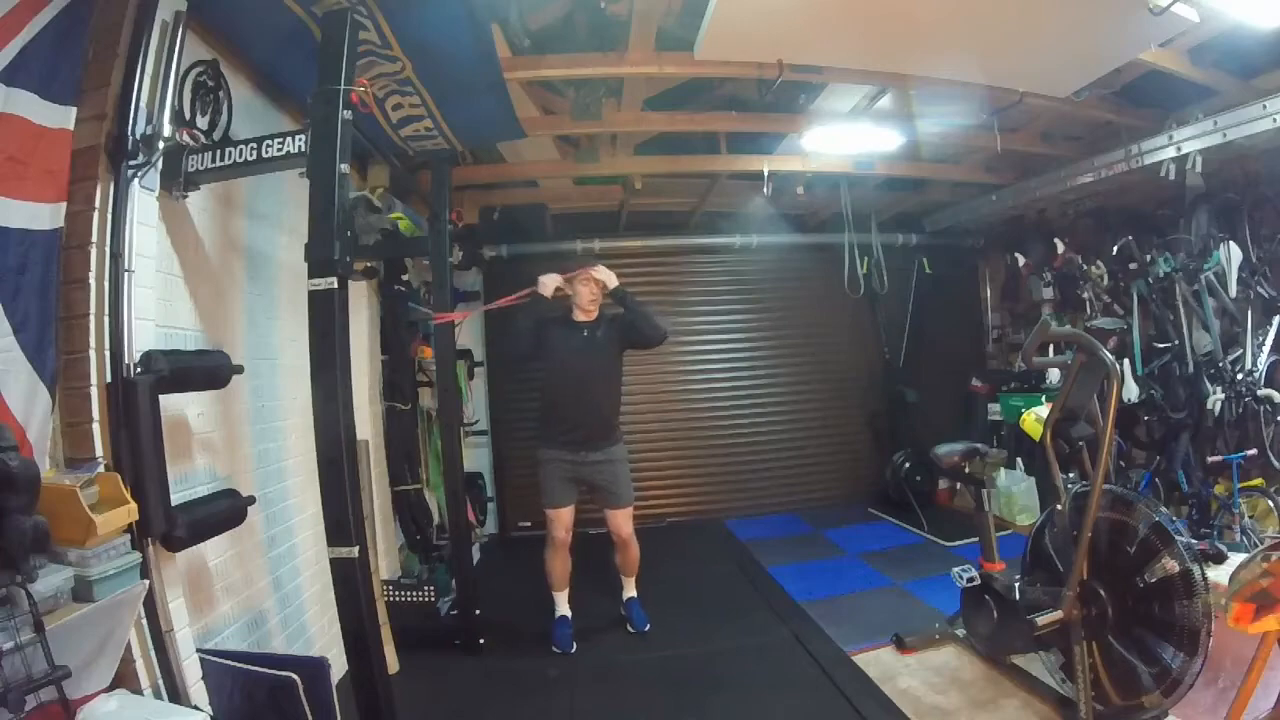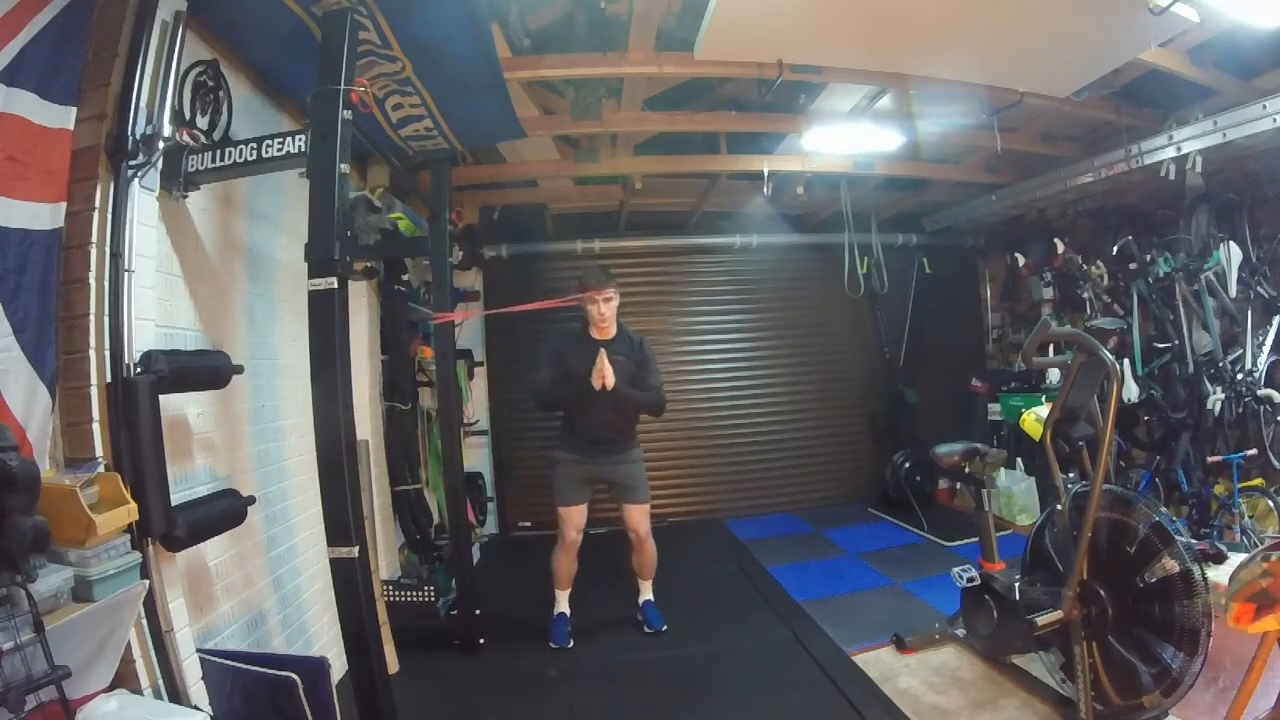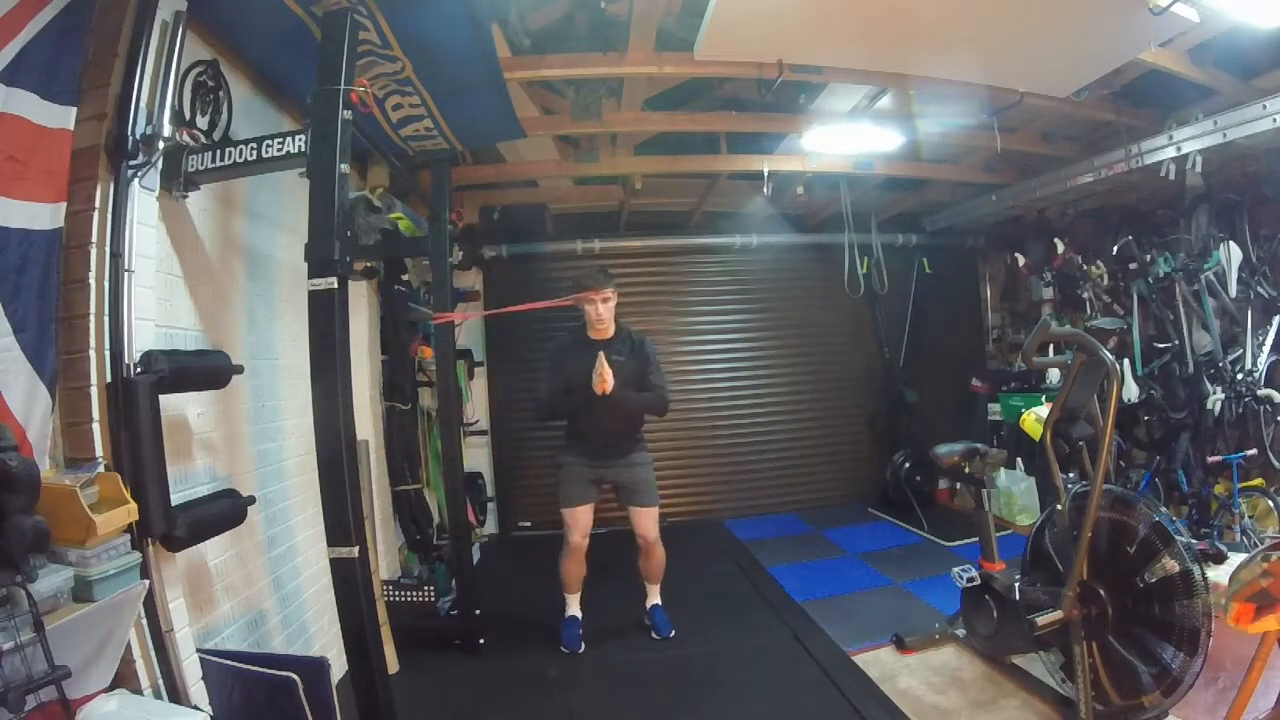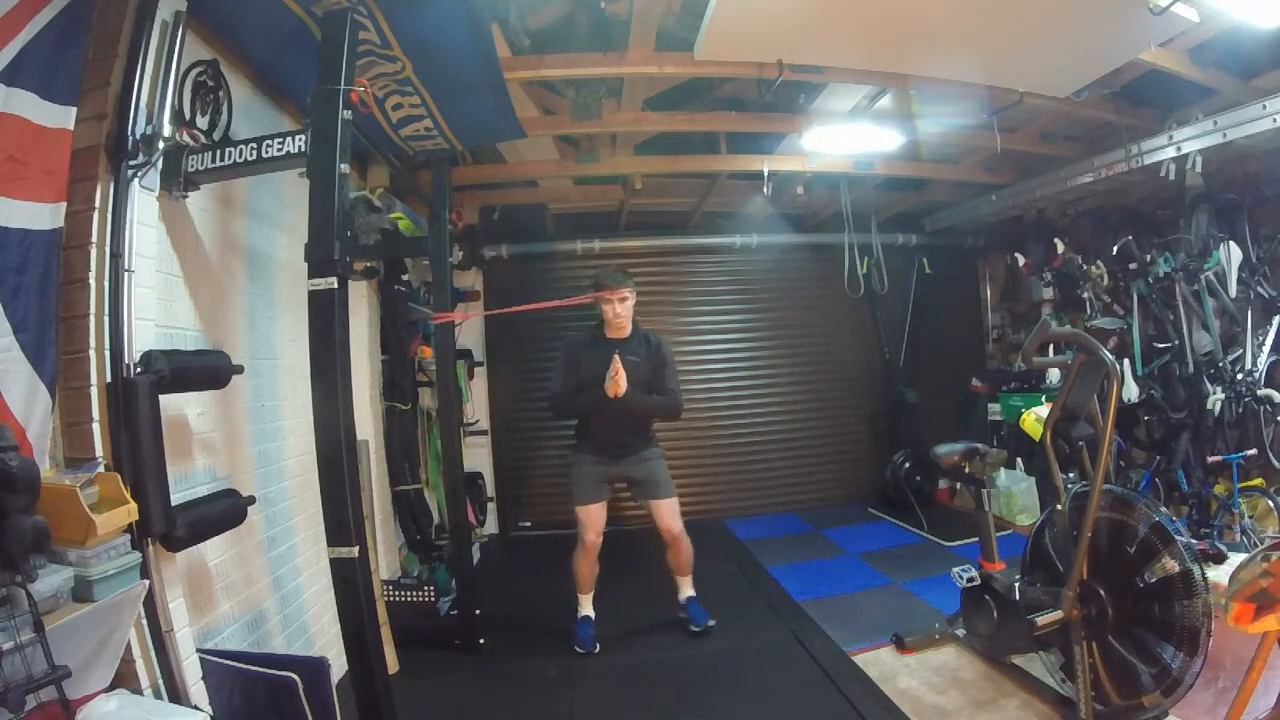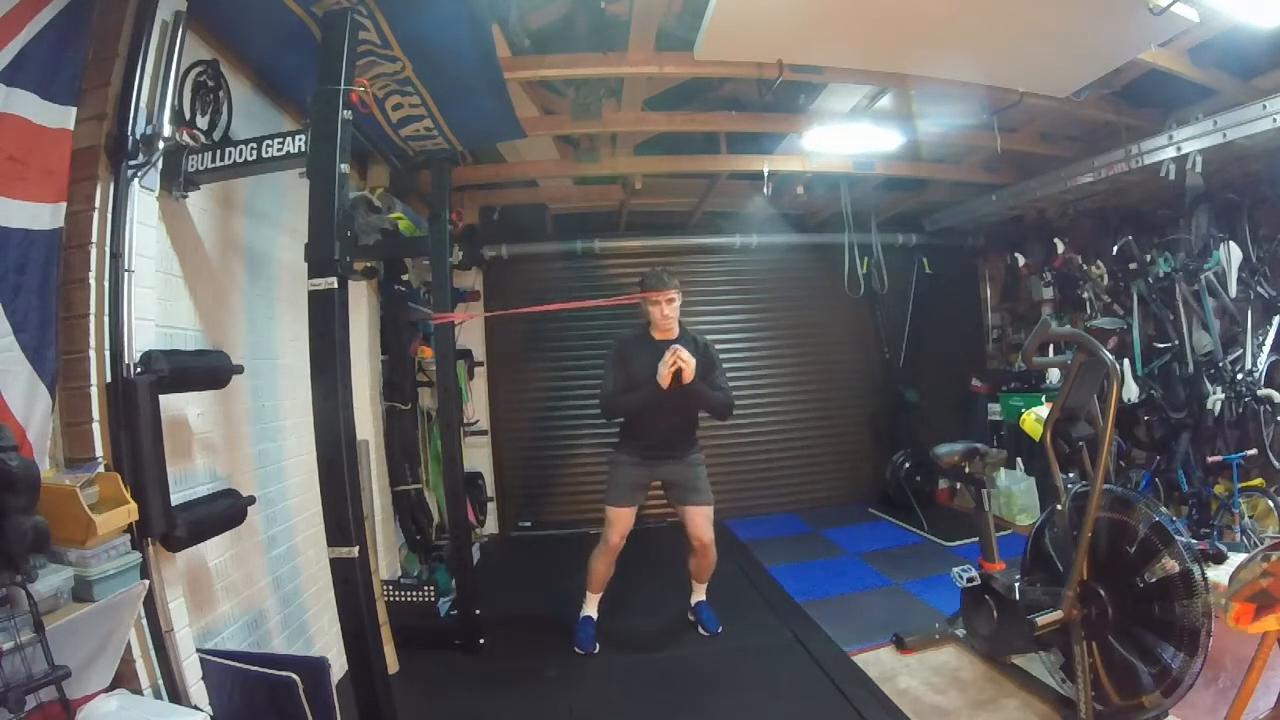
dt=1s
person 1, frame 1
left shoulder: (615, 327)
right shoulder: (550, 327)
left elbow: (657, 334)
right elbow: (518, 346)
left wrist: (618, 290)
right wrist: (541, 297)
left hip: (606, 450)
right hip: (558, 453)
left knee: (624, 533)
right knee: (559, 537)
left ankle: (631, 597)
right ankle: (562, 612)
person 1, frame 2
left shoulder: (636, 347)
right shoulder: (565, 347)
left elbow: (657, 404)
right elbow: (544, 399)
left wrist: (616, 387)
right wrist: (588, 385)
left hip: (623, 454)
right hip: (574, 455)
left knee: (640, 533)
right knee: (569, 537)
left ankle: (646, 600)
right ankle: (561, 610)
person 1, frame 3
left shoulder: (638, 346)
right shoulder: (564, 349)
left elbow: (661, 403)
right elbow: (549, 407)
left wrist: (615, 391)
right wrist: (590, 392)
left hip: (630, 456)
right hip: (579, 458)
left knee: (649, 537)
right knee: (575, 542)
left ankle: (654, 604)
right ankle: (573, 614)
person 1, frame 4
left shoulder: (653, 347)
right shoulder: (578, 347)
left elbow: (673, 407)
right elbow: (559, 405)
left wrist: (627, 395)
right wrist: (603, 394)
left hip: (642, 453)
right hip: (592, 456)
left knee: (674, 531)
right knee: (589, 540)
left ankle: (688, 597)
right ankle: (586, 614)
person 1, frame 5
left shoulder: (700, 348)
right shoulder: (625, 348)
left elbow: (725, 408)
right elbow: (609, 408)
left wrist: (692, 382)
right wrist: (657, 385)
left hip: (684, 457)
right hip: (632, 458)
left knee: (704, 540)
right knee: (612, 541)
left ankle: (698, 602)
right ankle: (588, 613)
